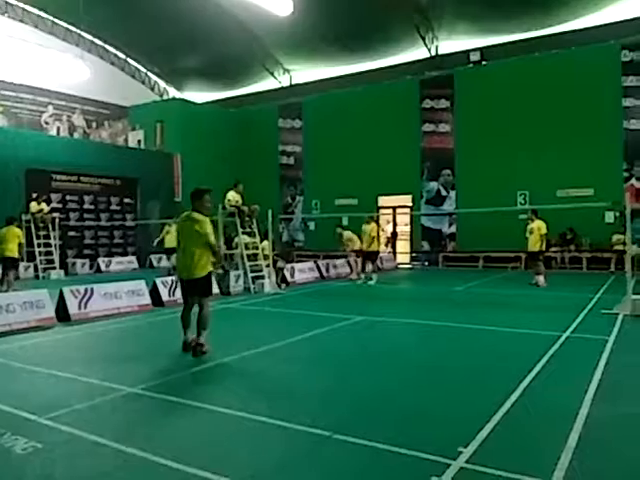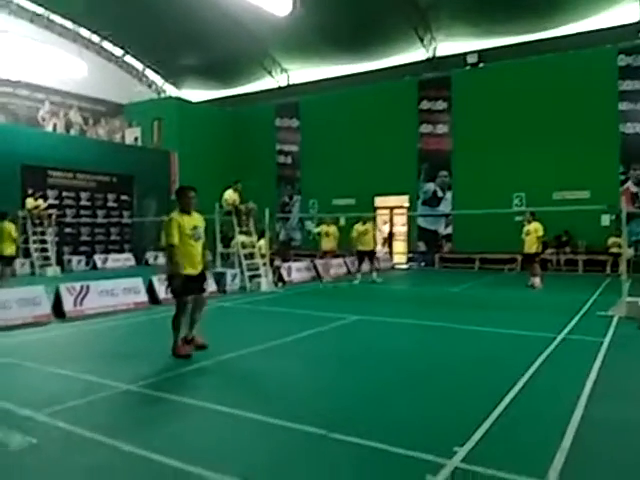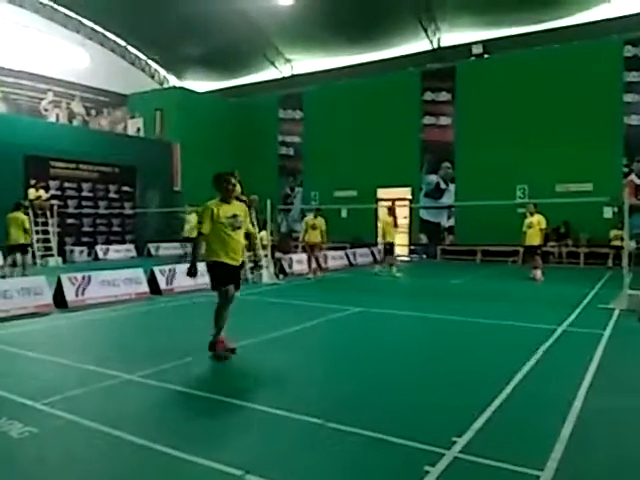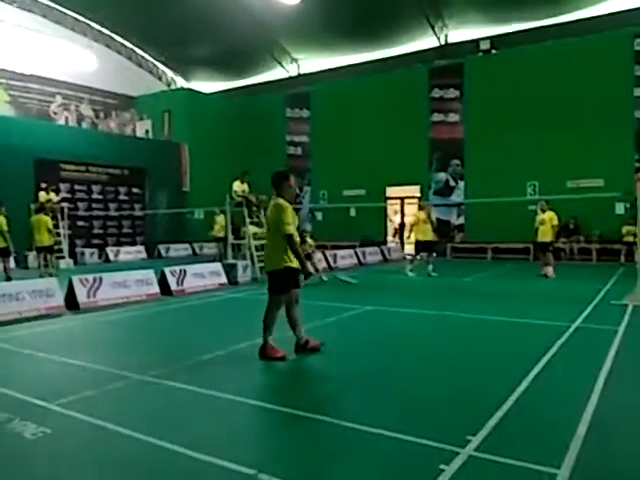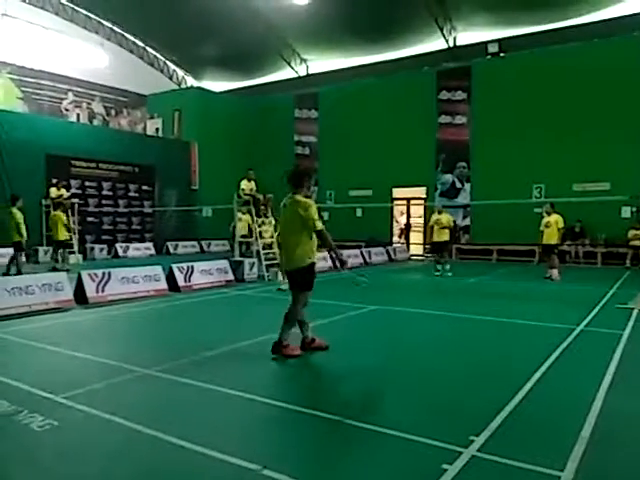
dt=1s
person 1, frame 1
left shoulder: (183, 219)
right shoulder: (202, 220)
right elbow: (211, 246)
left hip: (184, 270)
right hip: (200, 271)
left knee: (189, 304)
right knee: (204, 306)
left ankle: (187, 340)
right ankle: (200, 343)
person 1, frame 2
left shoulder: (199, 218)
right shoulder: (174, 220)
right elbow: (171, 247)
left wrist: (205, 267)
right wrist: (177, 271)
left hip: (196, 270)
right hip: (180, 271)
left knee: (200, 302)
right knee: (182, 307)
left ankle: (189, 336)
right ankle: (177, 344)
person 1, frame 3
left shoulder: (242, 207)
right shoulder: (211, 208)
left elbow: (249, 233)
right elbow: (201, 236)
right wrist: (193, 262)
left hip: (236, 261)
right hip: (218, 260)
left knee: (226, 299)
right knee: (227, 296)
left ankle: (217, 338)
right ankle: (217, 341)
person 1, frame 4
left shoulder: (279, 205)
right shoulder: (282, 207)
right elbow: (290, 238)
right wrist: (305, 264)
left hip: (287, 263)
right hip: (281, 264)
left knee: (292, 301)
right knee: (276, 304)
left ankle: (301, 341)
right ankle: (266, 345)
person 1, frame 5
left shoulder: (285, 204)
right shoulder: (306, 205)
right elbow: (320, 233)
left wrist: (283, 254)
right wrist: (337, 253)
left hip: (289, 261)
right hip: (302, 261)
left knee: (301, 300)
right knee: (299, 302)
left ankle: (307, 339)
right ankle: (281, 342)
